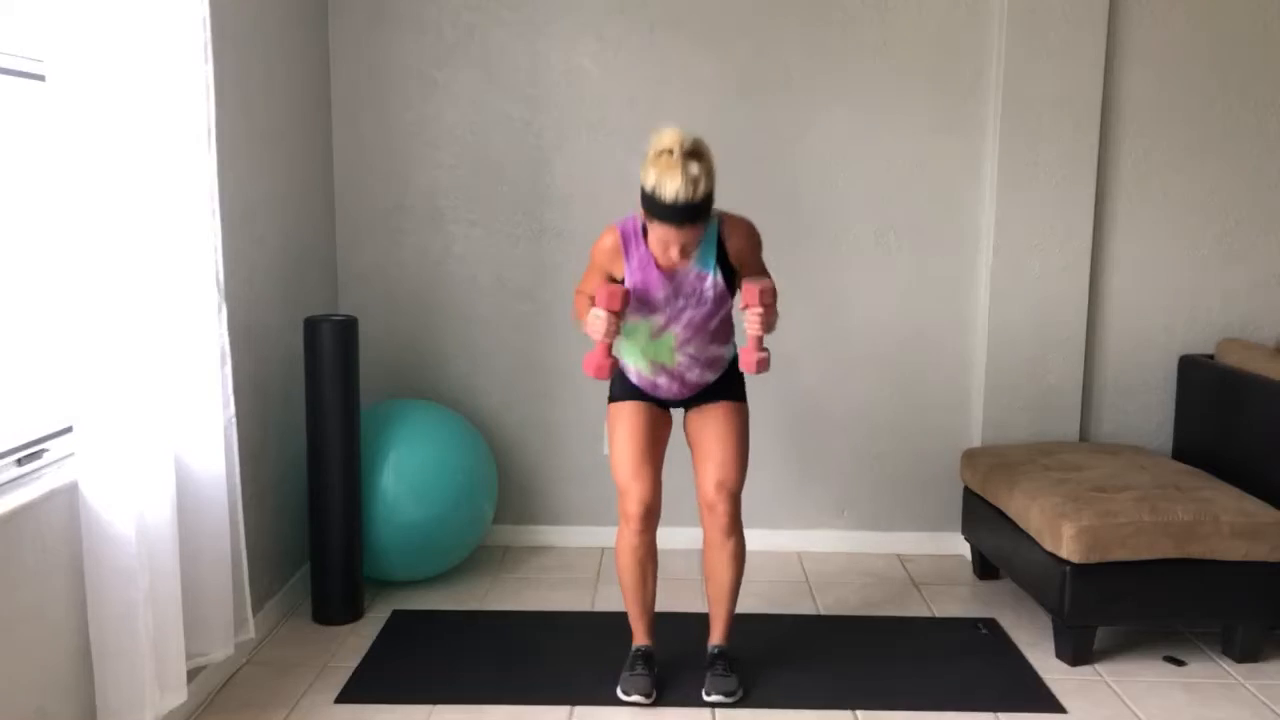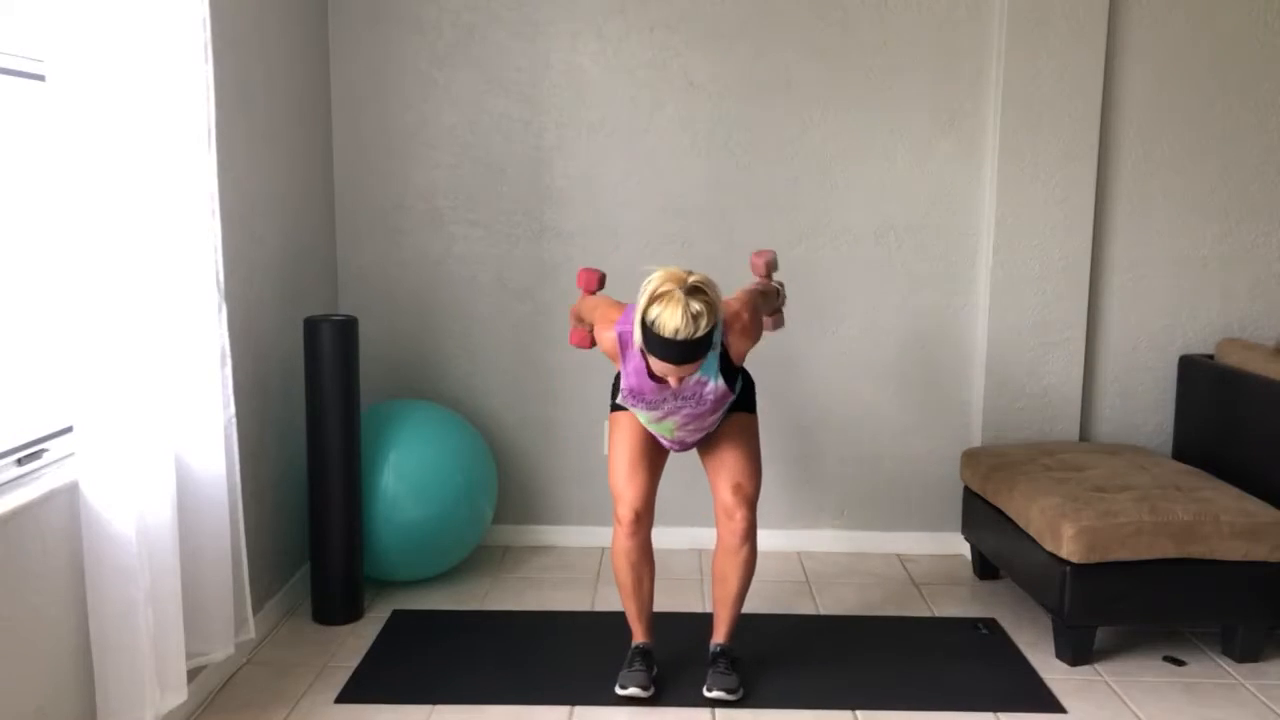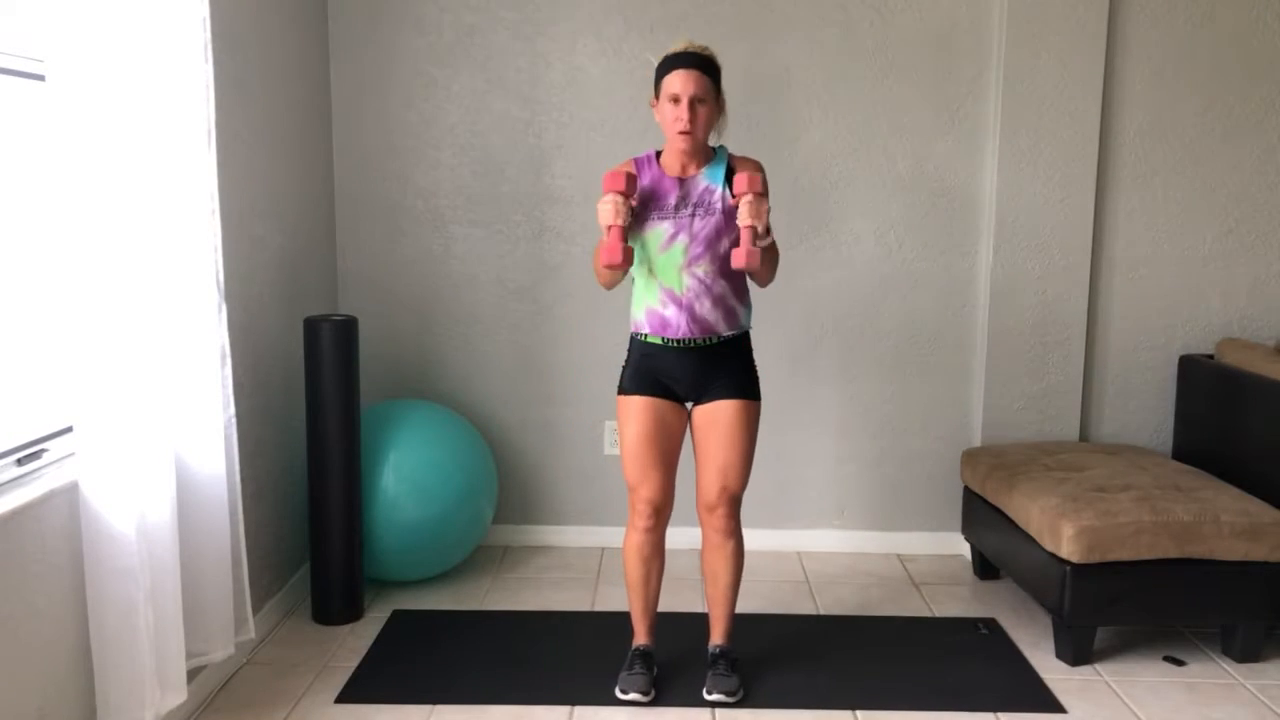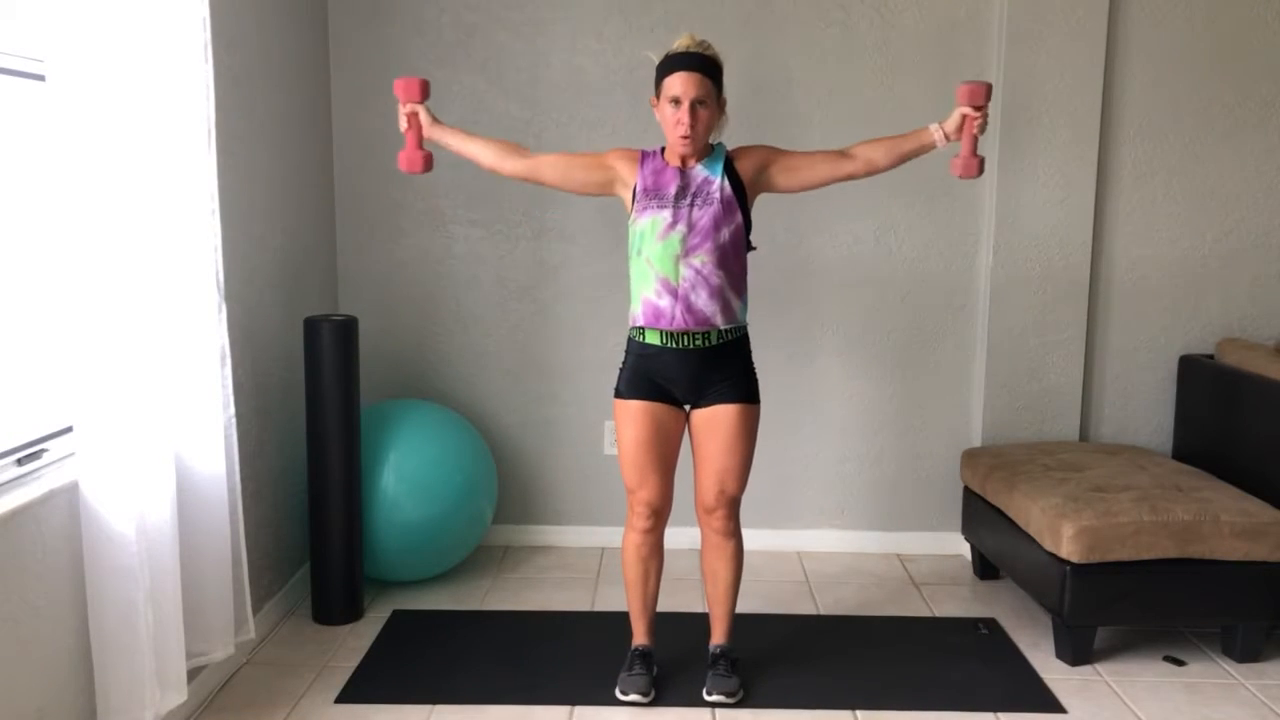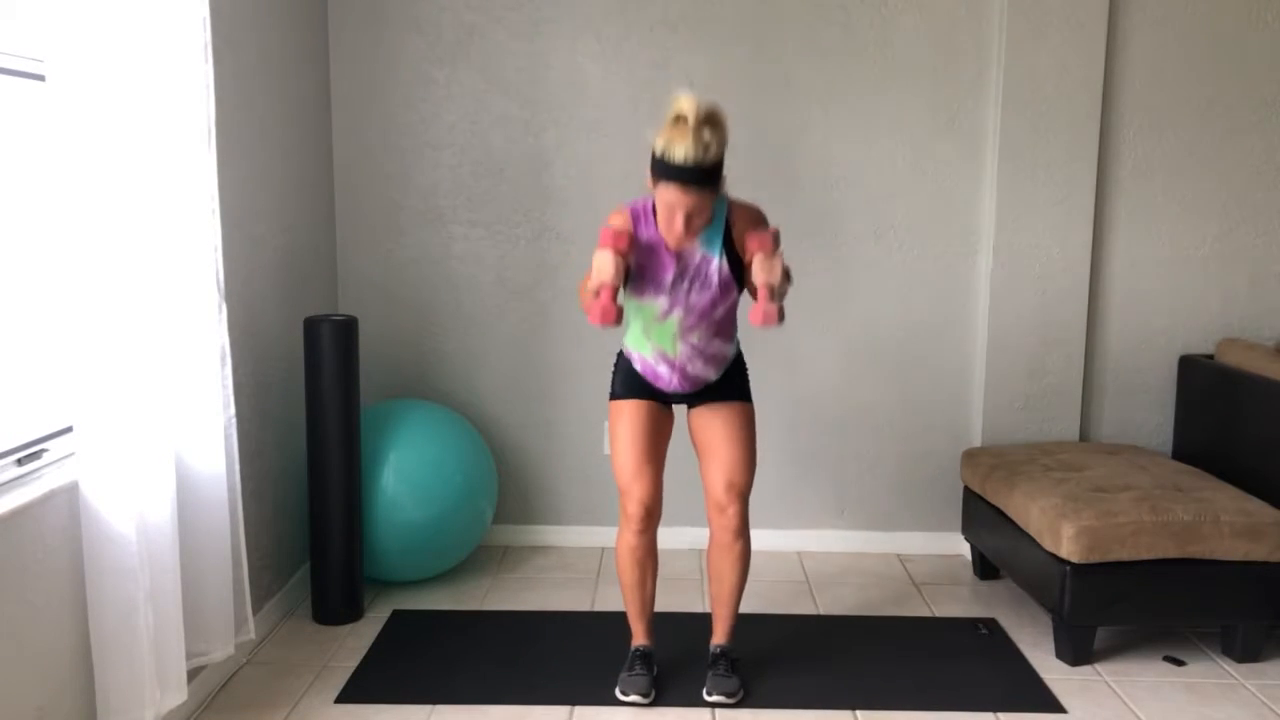
dt=1s
person 1, frame 1
left shoulder: (737, 236)
right shoulder: (615, 244)
left elbow: (760, 286)
right elbow: (583, 295)
left wrist: (765, 312)
right wrist: (591, 318)
left hip: (714, 382)
right hip: (638, 382)
left knee: (721, 505)
right knee: (637, 510)
left ankle: (718, 647)
right ankle: (641, 648)
person 1, frame 2
left shoulder: (738, 325)
right shoulder: (614, 331)
left elbow: (766, 294)
right elbow: (582, 309)
left wrist: (774, 297)
right wrist: (581, 313)
left hip: (725, 408)
right hip: (639, 410)
left knee: (739, 516)
right knee: (630, 516)
left ankle: (721, 647)
right ankle: (640, 646)
person 1, frame 3
left shoulder: (742, 174)
right shoulder: (631, 176)
left elbow: (765, 276)
right elbow: (605, 278)
left wrist: (760, 233)
right wrist: (608, 229)
left hip: (725, 361)
right hip: (651, 360)
left knee: (720, 510)
right knee: (646, 510)
left ankle: (720, 648)
right ankle: (642, 646)
person 1, frame 4
left shoulder: (747, 168)
right shoulder: (627, 170)
left elbow: (852, 162)
right elbow: (520, 163)
left wrist: (938, 134)
right wrist: (436, 130)
left hip: (723, 362)
right hip: (648, 361)
left knee: (720, 512)
right knee: (645, 511)
left ankle: (720, 650)
right ankle: (641, 648)
person 1, frame 5
left shoulder: (743, 223)
right shoulder: (625, 225)
left elbow: (765, 296)
right elbow: (594, 311)
left wrist: (773, 284)
right wrist: (599, 281)
left hip: (719, 379)
right hip: (640, 376)
left knee: (729, 509)
right knee: (638, 511)
left ankle: (720, 648)
right ankle: (640, 647)
